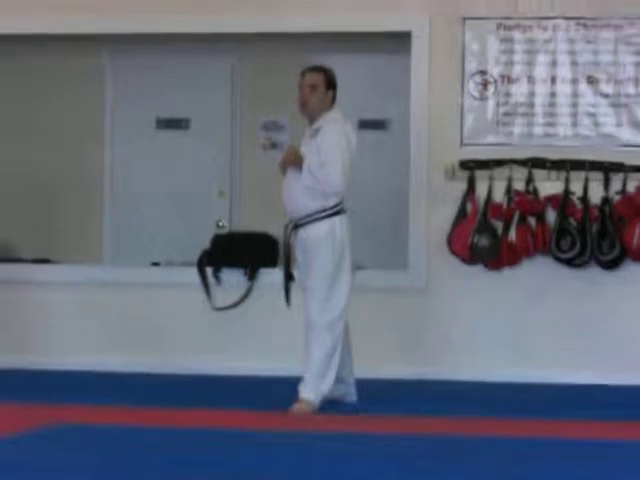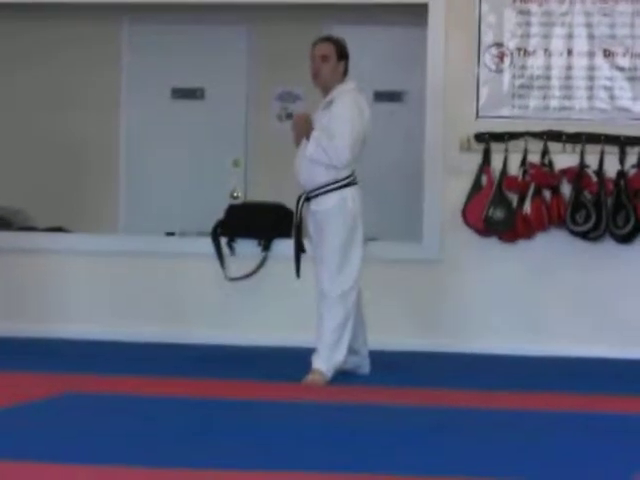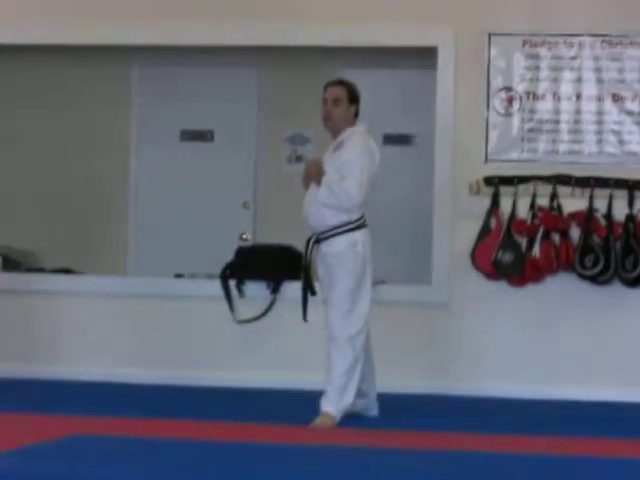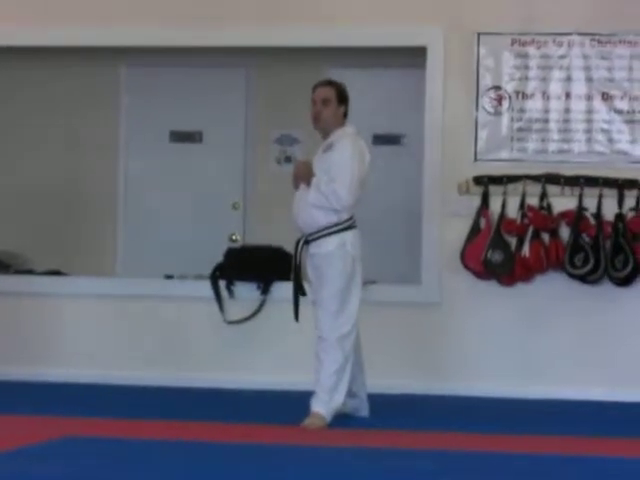
dt=1s
person 1, frame 1
left shoulder: (334, 130)
right shoulder: (315, 131)
left elbow: (335, 182)
left wrist: (301, 165)
right wrist: (292, 167)
left hip: (325, 230)
right hip: (310, 230)
left knee: (322, 311)
right knee: (329, 310)
left ankle: (312, 392)
right ankle: (341, 386)
person 1, frame 2
left shoulder: (348, 102)
right shoulder: (330, 104)
left elbow: (341, 154)
left wrist: (309, 133)
right wrist: (304, 137)
left hip: (336, 201)
right hip: (322, 202)
left knee: (335, 284)
right knee: (343, 282)
left ankle: (325, 364)
right ankle: (355, 357)
person 1, frame 3
left shoulder: (358, 144)
right shoulder: (338, 147)
left elbow: (352, 196)
left wrist: (320, 177)
right wrist: (313, 180)
left hip: (346, 244)
right hip: (331, 244)
left knee: (344, 327)
right knee: (352, 325)
left ankle: (333, 406)
right ankle: (362, 400)
person 1, frame 4
left shoulder: (348, 146)
right shoulder: (328, 148)
left elbow: (342, 198)
left wrist: (309, 179)
right wrist: (303, 181)
left hip: (335, 245)
right hip: (320, 245)
left knee: (333, 328)
right knee: (341, 325)
left ankle: (323, 406)
right ankle: (353, 400)
